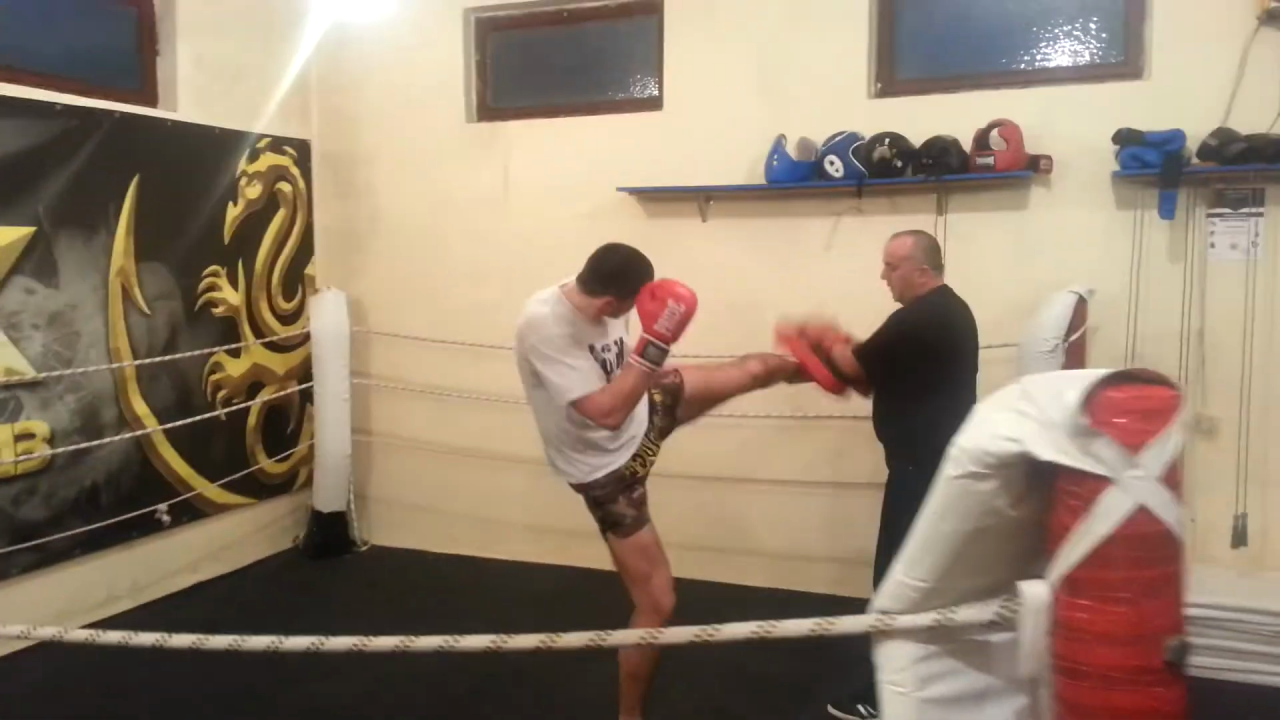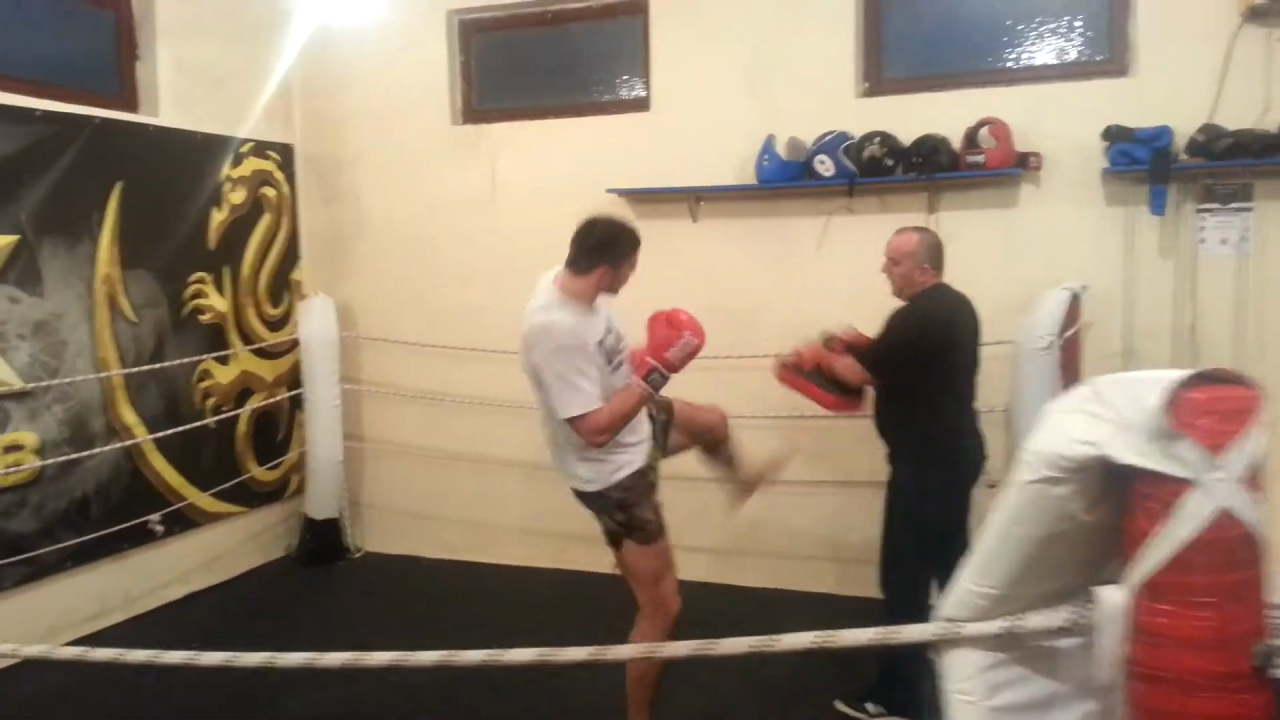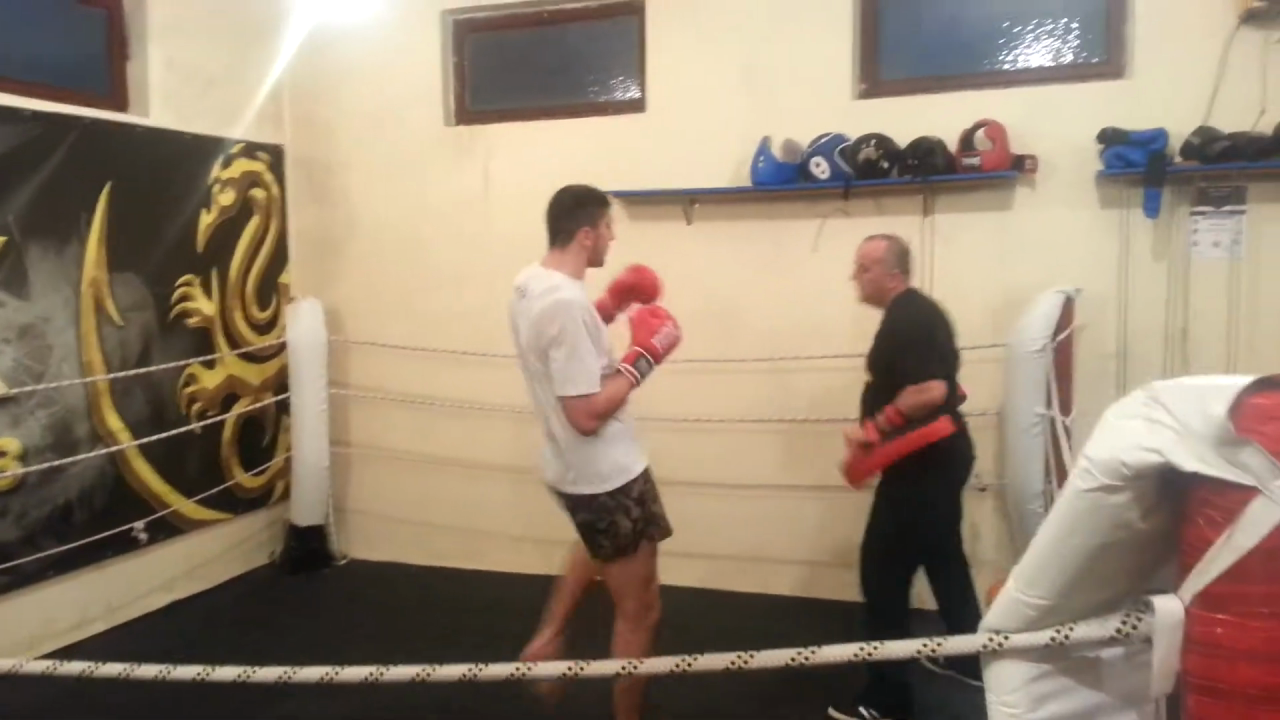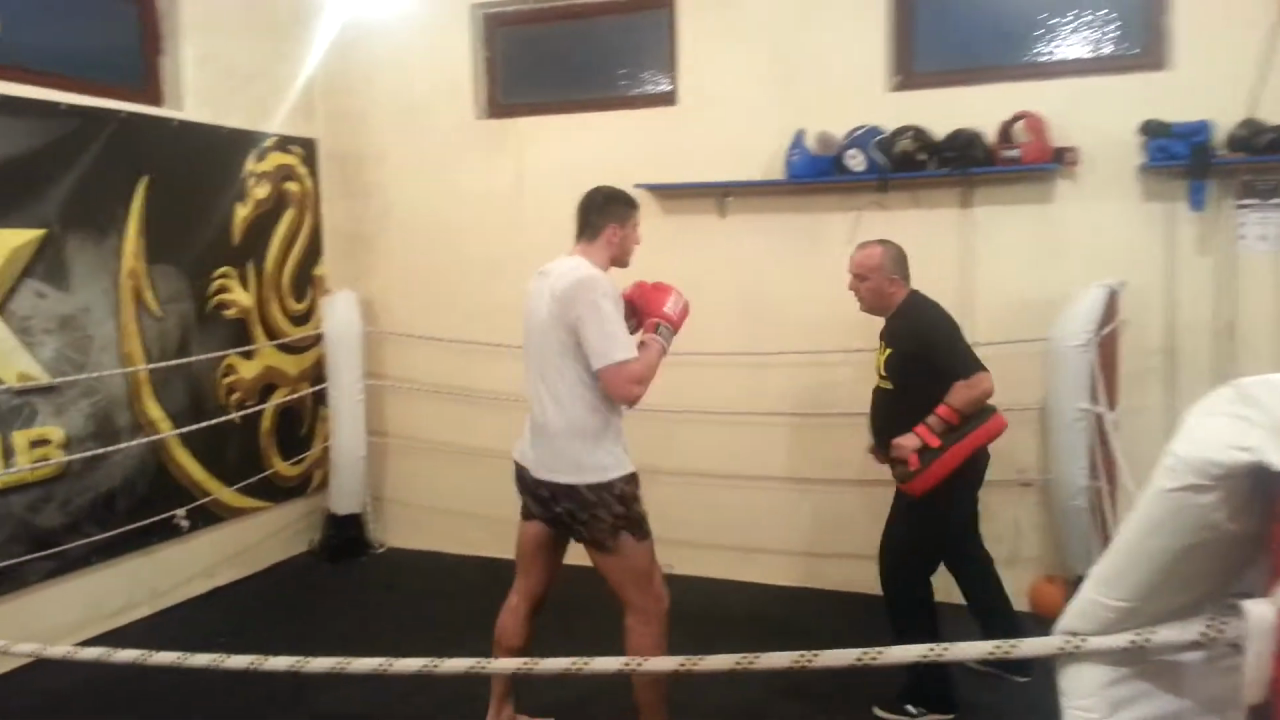
dt=0.2s
person 1, frame 1
left shoulder: (584, 294)
right shoulder: (542, 325)
right elbow: (604, 411)
right wrist: (655, 342)
left hip: (639, 415)
right hip: (604, 467)
left knee: (749, 369)
right knee: (656, 603)
left ankle: (792, 366)
person 1, frame 2
left shoulder: (567, 280)
right shoulder: (551, 328)
right elbow: (598, 429)
left wrist: (638, 361)
right wrist: (655, 369)
left hip: (631, 424)
right hip: (610, 472)
left knee: (712, 420)
right knee: (661, 608)
left ankle: (741, 476)
person 1, frame 3
left shoulder: (529, 282)
right shoulder: (563, 304)
right elbow: (588, 415)
left wrist: (605, 310)
right wrist: (642, 353)
left hip: (571, 470)
right hip: (605, 479)
left knee: (597, 557)
right knee: (639, 612)
left ankle: (547, 643)
person 1, frame 4
left shoulder: (549, 277)
right shoulder: (592, 286)
right elbow: (624, 388)
left wrist: (629, 323)
right wrist: (660, 330)
left hip: (537, 465)
right hip: (588, 478)
left knee: (526, 591)
right knee: (649, 605)
person 2, frame 1
left shoulder: (918, 318)
right shoulder: (950, 308)
left elbow: (854, 366)
left wrist: (820, 337)
right wrist: (843, 341)
left hip: (922, 463)
right hip: (950, 455)
person 2, frame 2
left shoulder: (919, 314)
right shoulder: (954, 305)
left elbow: (860, 372)
left wrist: (820, 356)
right wrist: (863, 344)
left hip: (927, 462)
right hip: (956, 454)
left knee: (905, 574)
right knee: (948, 555)
person 2, frame 3
left shoulder: (906, 321)
right shoulder: (920, 310)
left elbow: (930, 391)
left wrist: (874, 426)
right wrist: (881, 425)
left hip: (922, 465)
right hip: (941, 458)
left knee: (882, 570)
right knee: (944, 558)
right ankle: (967, 658)
person 2, frame 4
left shoulder: (925, 323)
right shoulder: (899, 322)
left elbow: (977, 385)
left wrist: (922, 435)
right wrist: (891, 431)
left hip: (942, 469)
left knee: (901, 570)
right knee: (966, 556)
right ankle: (1012, 653)
